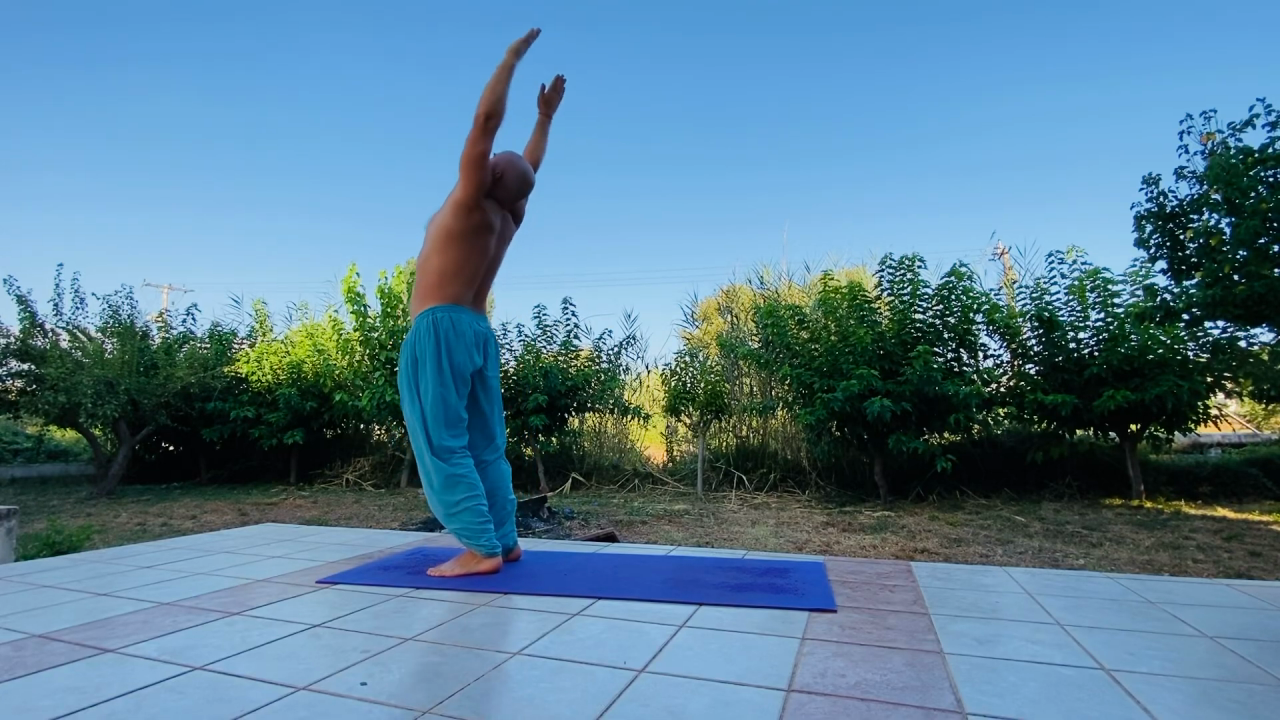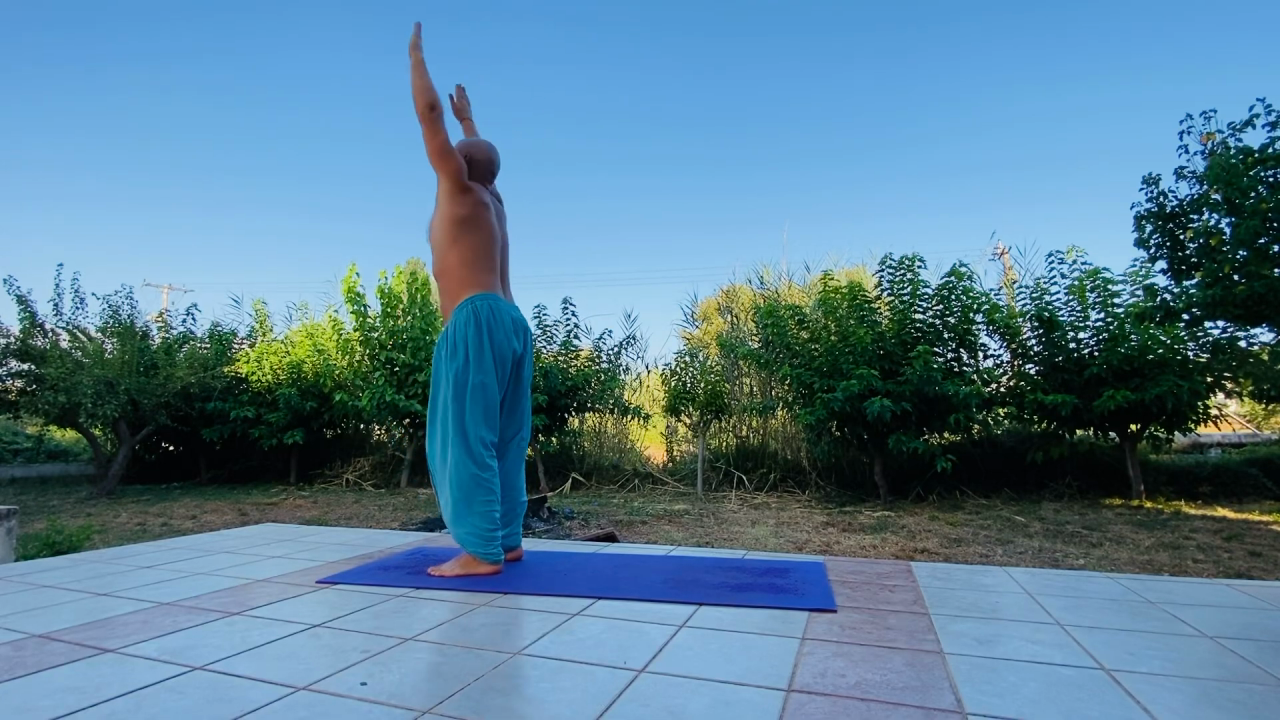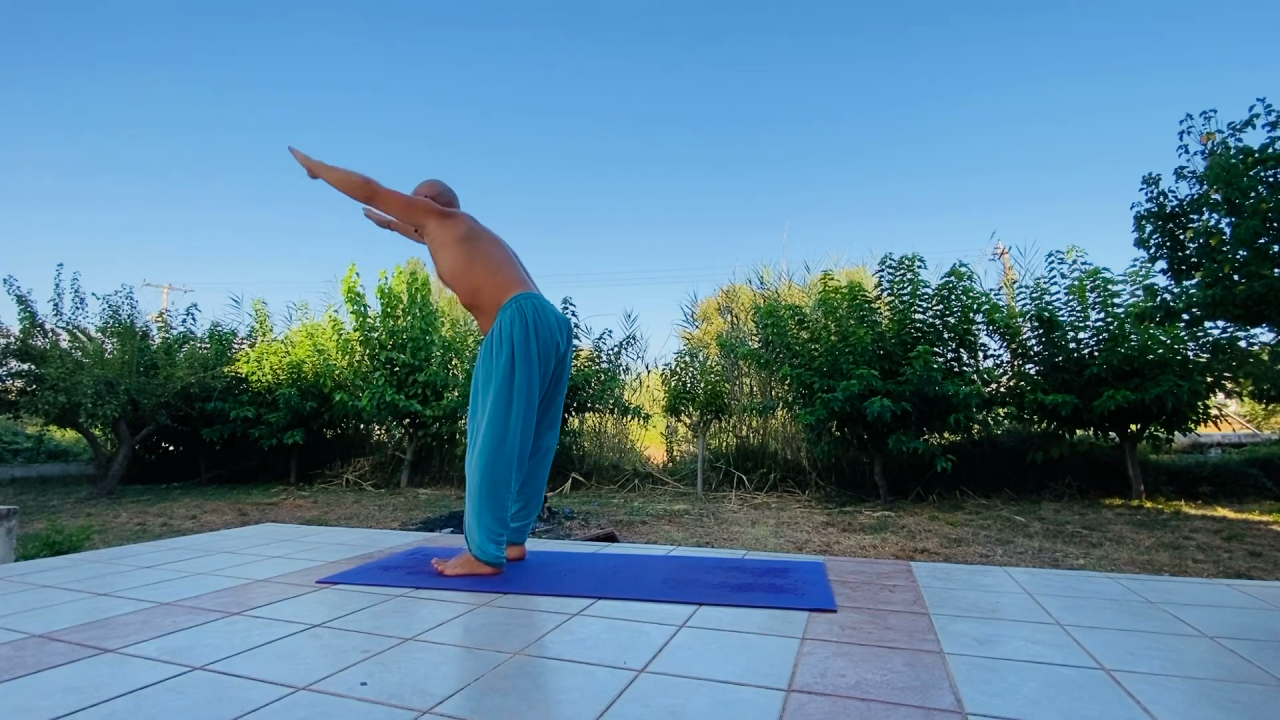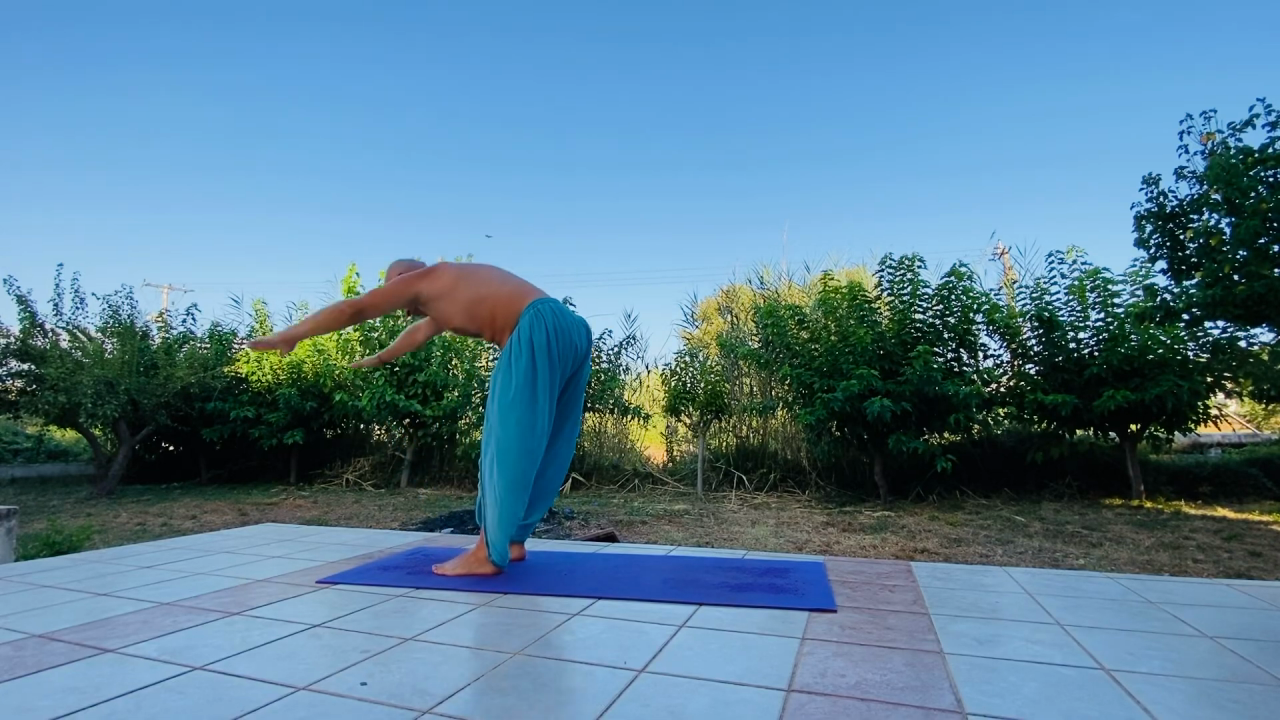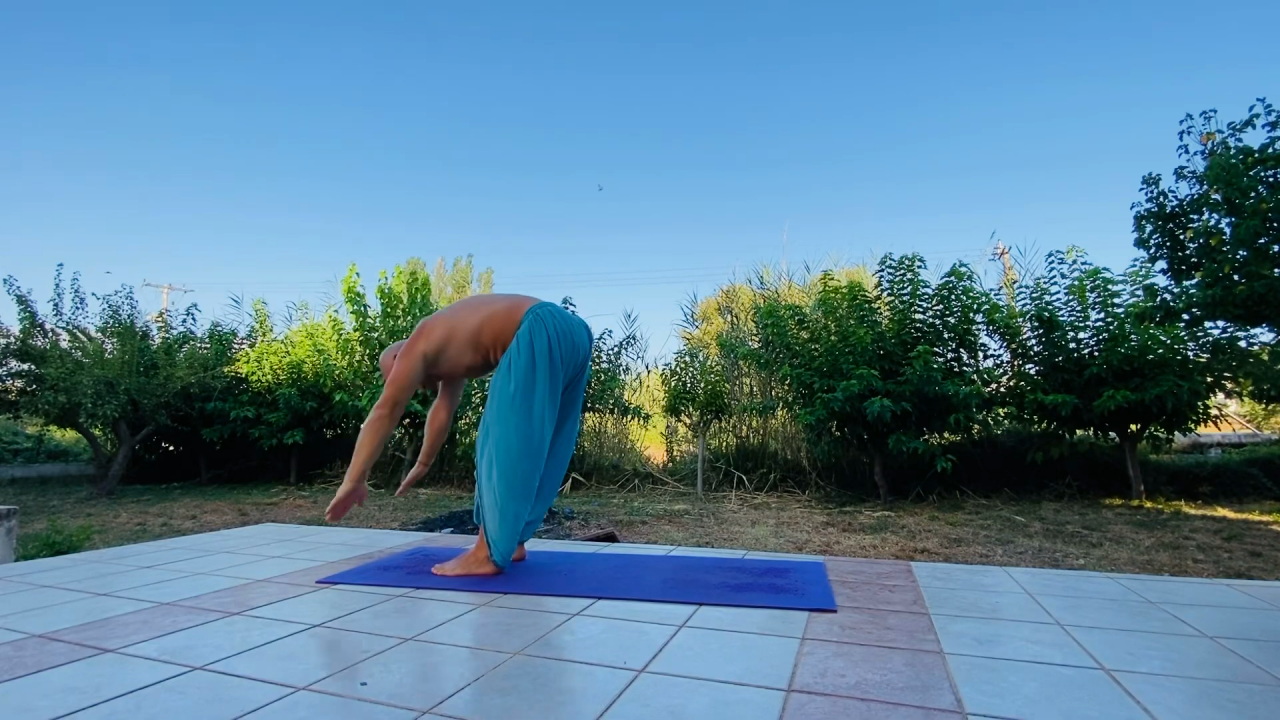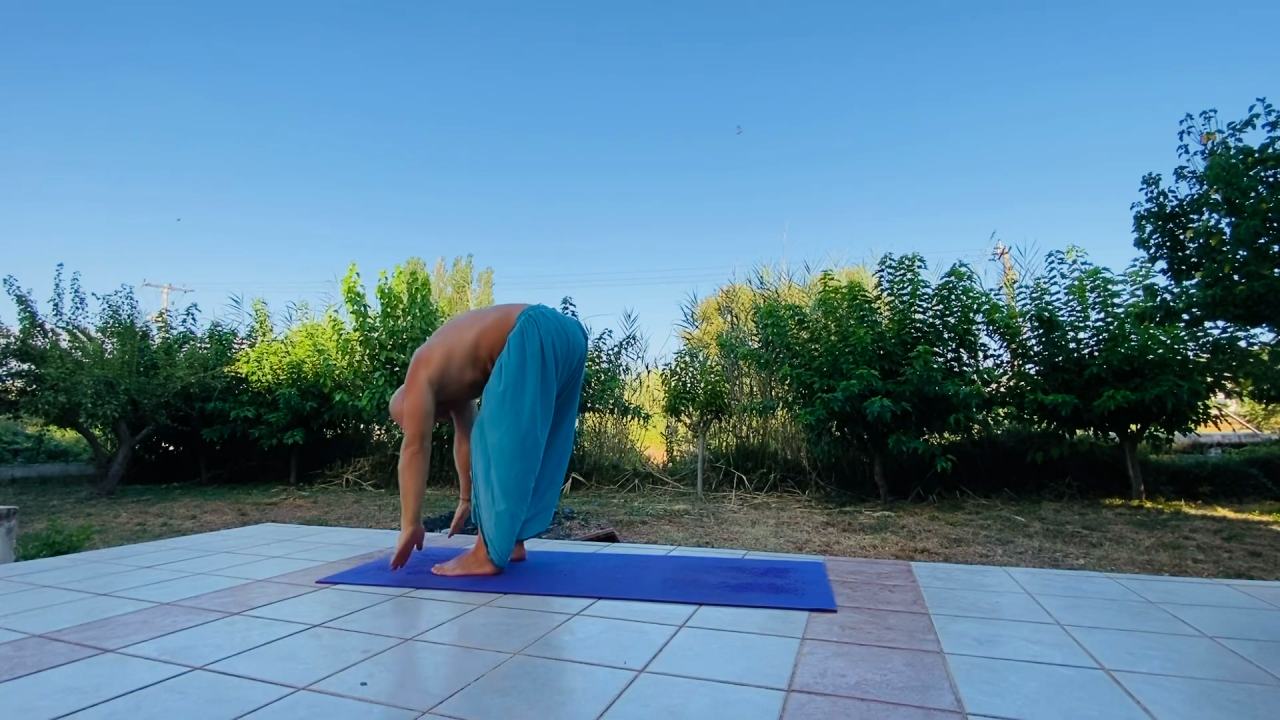
dt=0.3s
person 1, frame 1
left shoulder: (473, 201)
right shoulder: (511, 215)
left elbow: (486, 121)
right elbow: (532, 165)
left wrist: (511, 59)
right wrist: (545, 118)
left hip: (436, 333)
right hip: (476, 332)
left knee: (442, 444)
right knee: (482, 444)
left ankle: (481, 549)
right ankle: (503, 540)
person 1, frame 2
left shoulder: (461, 189)
right shoulder: (492, 201)
left elbow: (427, 112)
right elbow: (479, 152)
left wrist: (415, 53)
right wrist: (467, 117)
left hip: (476, 321)
right hip: (512, 323)
left knee: (464, 438)
right knee: (503, 440)
left ankle: (482, 552)
right ankle: (507, 541)
person 1, frame 3
left shoulder: (442, 217)
right shoulder: (467, 230)
left elbow: (368, 190)
left wrist: (317, 168)
right wrist: (388, 222)
left hip: (517, 328)
right hip: (551, 326)
left knee: (495, 443)
right knee: (528, 442)
left ankle: (484, 553)
right ankle: (511, 539)
person 1, frame 4
left shoulder: (424, 279)
right shoulder: (450, 289)
left elbow: (353, 311)
right elbow: (422, 330)
left wrist: (289, 335)
right wrist: (381, 357)
left hip: (539, 332)
right hip: (572, 330)
left knee: (511, 441)
right knee: (540, 446)
left ankle: (489, 553)
right ankle: (512, 540)
person 1, frame 5
left shoulder: (419, 346)
right shoulder: (448, 351)
left elbow: (384, 412)
right elbow: (442, 411)
left wrist: (352, 482)
right wrist: (422, 463)
left hip: (541, 334)
right hip: (572, 331)
left knee: (505, 445)
right knee: (537, 446)
left ankle: (488, 554)
right ankle: (511, 542)
person 1, frame 6
left shoulder: (421, 375)
right shoulder: (451, 380)
left elbow: (415, 448)
right elbow: (465, 438)
left wrist: (410, 524)
right wrist: (467, 501)
left hip: (536, 338)
right hip: (568, 332)
left knee: (498, 444)
right knee: (533, 448)
left ankle: (488, 554)
right ankle: (511, 541)
